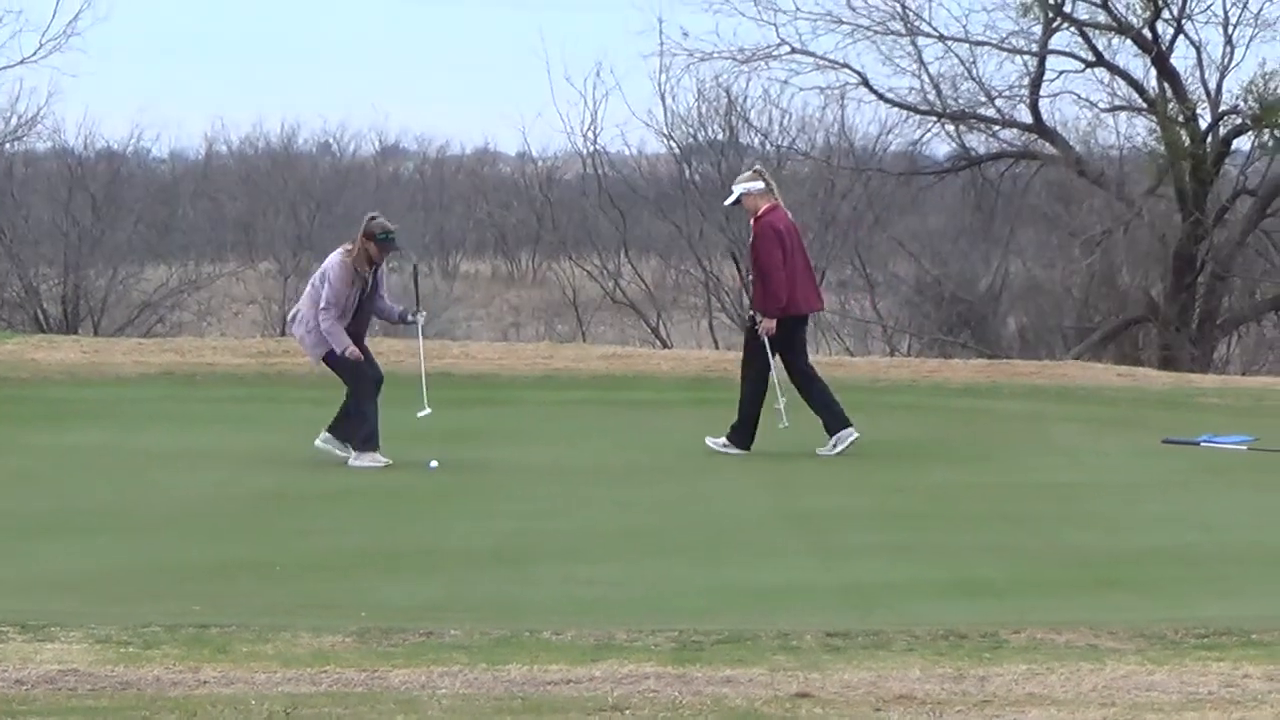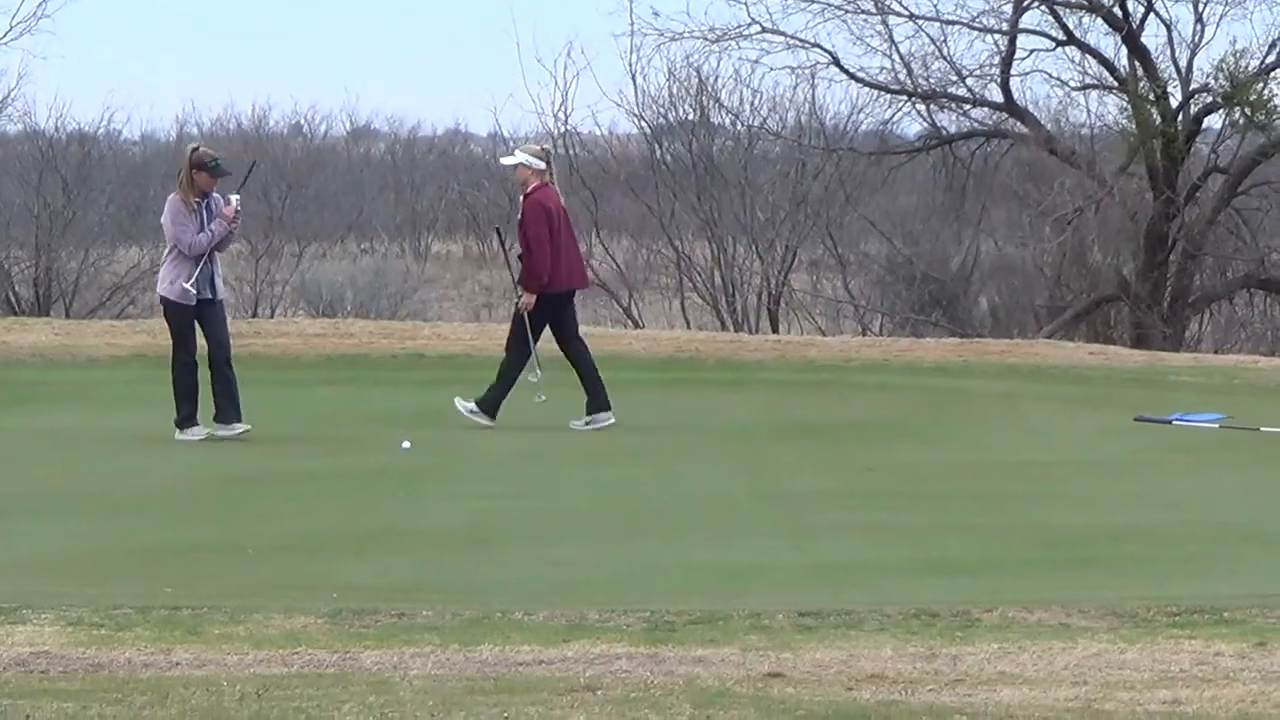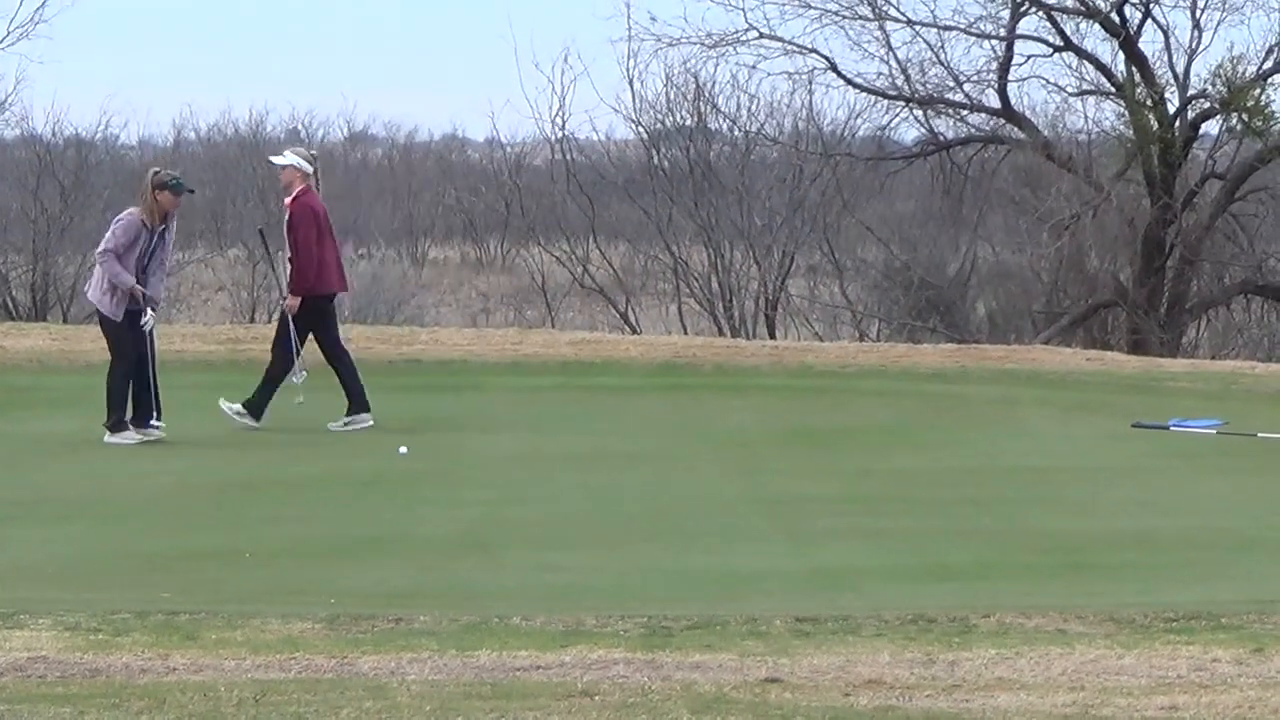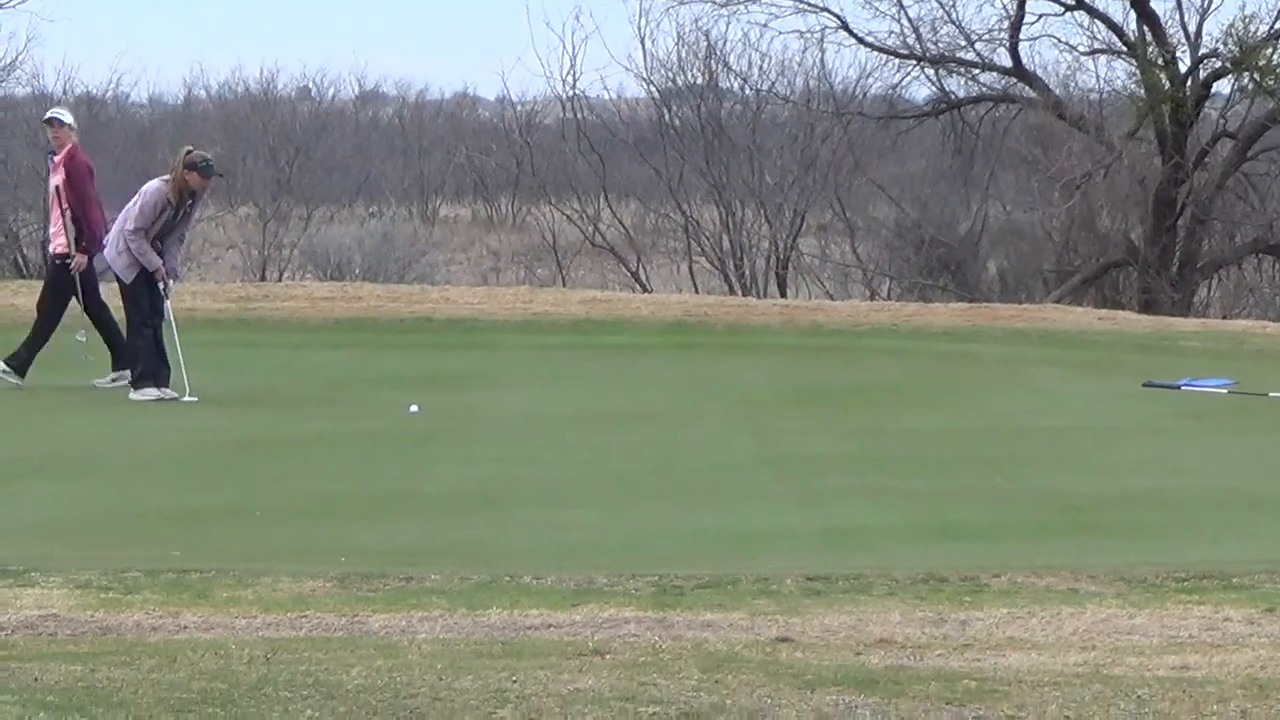
dt=1s
person 1, frame 1
left shoulder: (765, 225)
right shoulder: (782, 218)
left elbow: (772, 272)
left wrist: (769, 313)
left hip: (774, 312)
right hip: (796, 308)
left knee: (754, 371)
right knee: (800, 371)
left ankle: (739, 439)
right ankle: (841, 427)
person 1, frame 2
left shoulder: (534, 202)
right shoulder: (550, 195)
left elbow: (538, 249)
left wrist: (531, 289)
left hip: (547, 285)
right hip: (563, 282)
left knee: (518, 346)
right knee: (572, 345)
left ankle: (488, 408)
right ankle: (600, 409)
person 1, frame 3
left shoulder: (302, 204)
right shoulder: (306, 201)
left elbow: (305, 252)
left wrist: (296, 292)
left hip: (311, 289)
right hip: (321, 287)
left knee: (284, 348)
right knee: (332, 348)
left ankle: (253, 410)
right ankle: (359, 410)
person 1, frame 4
left shoulder: (76, 162)
right shoulder: (57, 162)
left elbow: (86, 207)
left wrist: (82, 249)
right wrist: (52, 245)
left hip: (73, 249)
right hip: (63, 247)
left knee: (49, 306)
right knee: (94, 308)
right ankle: (123, 365)
person 2, frame 1
left shoulder: (375, 264)
right shoulder: (342, 264)
left elbow: (379, 303)
right elbow: (327, 313)
left wrist: (404, 315)
right wrist: (345, 346)
left hip: (344, 327)
right hip: (317, 324)
left knee: (372, 377)
right knee: (361, 378)
left ankle: (335, 436)
right ankle: (363, 450)
person 2, frame 2
left shoulder: (215, 201)
right shoulder: (176, 204)
left elbow: (220, 245)
right elbow: (192, 246)
left wrist: (232, 224)
right wrist: (221, 222)
left hip: (210, 288)
right hip: (180, 289)
left knee: (221, 350)
right knee: (185, 356)
left ankle: (228, 418)
right ankle: (186, 424)
person 2, frame 3
left shoulder: (168, 224)
right shoulder: (132, 219)
left elbow: (160, 266)
right elbow: (104, 254)
left wrist: (153, 301)
right wrist: (129, 284)
left hip: (138, 300)
right hip: (112, 297)
left knee: (146, 357)
right knee: (124, 359)
left ankle: (143, 422)
right ankle: (116, 428)
person 2, frame 4
left shoulder: (195, 197)
right shoulder: (156, 192)
left elbow: (176, 237)
right elbow: (133, 231)
left wrist: (170, 272)
right wrist: (156, 266)
left hip: (151, 254)
right hip: (127, 252)
left knee: (155, 316)
right knee: (140, 317)
left ankle: (158, 381)
right ankle: (142, 383)
